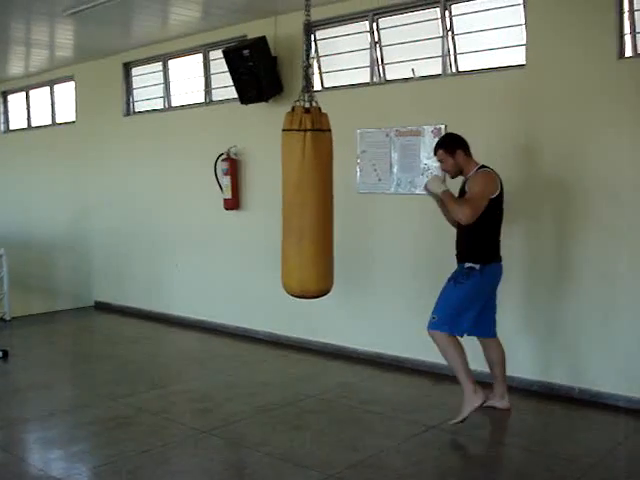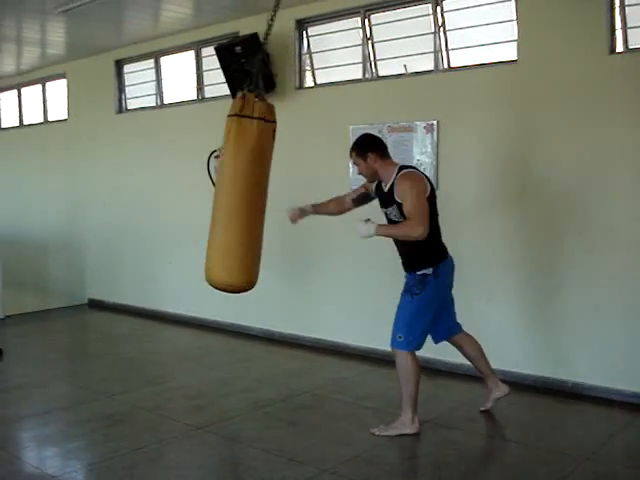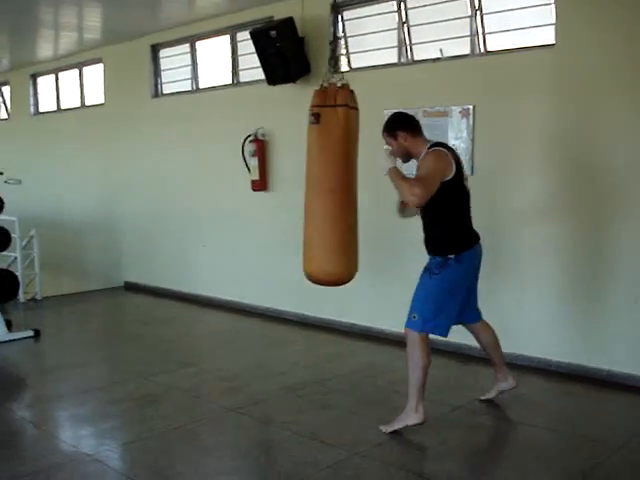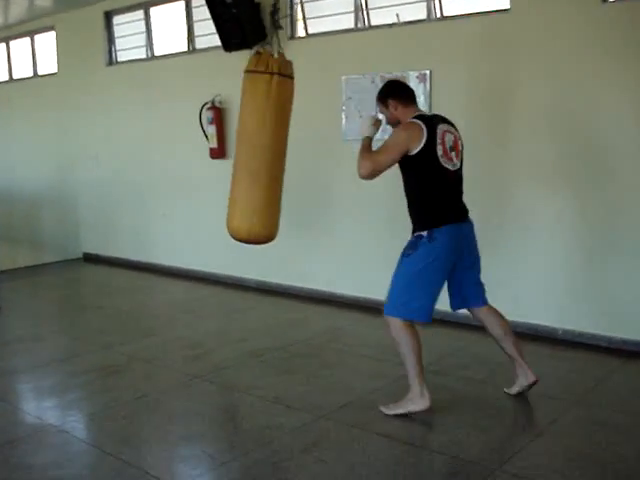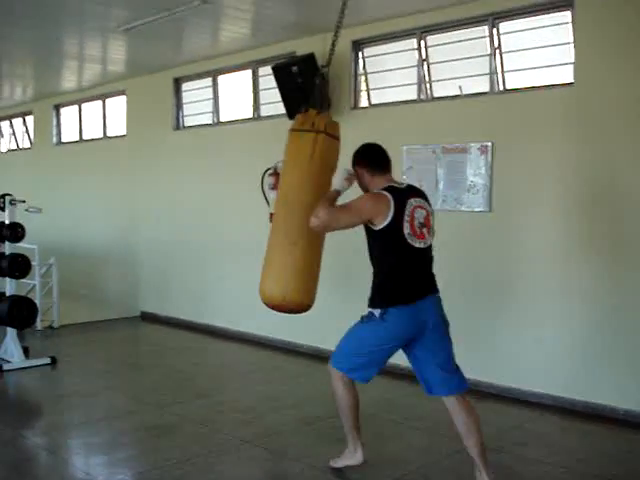
dt=1s
person 1, frame 1
left shoulder: (484, 178)
right shoulder: (470, 180)
left elbow: (465, 216)
right elbow: (456, 219)
left wrist: (442, 191)
right wrist: (438, 194)
left hip: (477, 268)
right hip: (481, 268)
left knee: (439, 328)
right knee: (486, 333)
left ankle: (471, 392)
right ankle: (500, 394)
person 1, frame 2
left shoulder: (409, 180)
right shoulder: (381, 184)
left elbow: (419, 229)
right elbow: (345, 202)
left wrist: (375, 229)
right wrist: (308, 209)
left hip: (428, 272)
right hip: (436, 268)
left knee: (402, 345)
right knee: (453, 332)
left ankle: (408, 419)
right ankle: (494, 385)
person 1, frame 3
left shoulder: (436, 157)
right shoulder: (438, 156)
left elbow: (415, 194)
left wrist: (391, 169)
right wrist: (409, 207)
left hip: (452, 258)
right hip: (464, 252)
left knee: (415, 331)
right knee: (471, 319)
left ankle: (413, 409)
right ankle: (503, 376)
person 1, frame 4
left shoulder: (409, 130)
right shoulder: (447, 127)
left elbow: (366, 170)
left wrist: (367, 135)
left hip: (433, 237)
right hip: (461, 229)
left knee: (396, 315)
right knee: (478, 305)
left ankle: (418, 395)
right ankle: (522, 370)
person 1, frame 5
left shoulder: (376, 202)
right shoulder: (419, 197)
left elbow: (318, 220)
left wrist: (336, 188)
left hip: (391, 313)
right hip: (429, 307)
left knee: (339, 370)
right knee: (450, 390)
left ankle: (354, 449)
